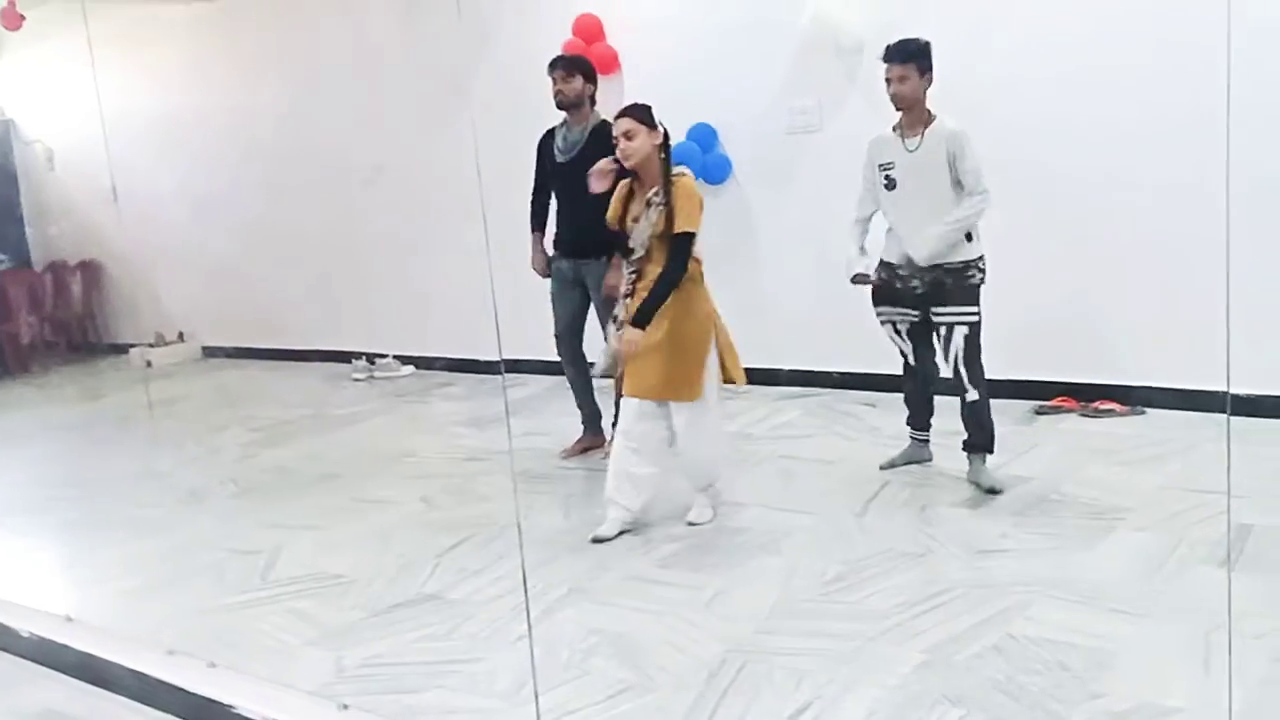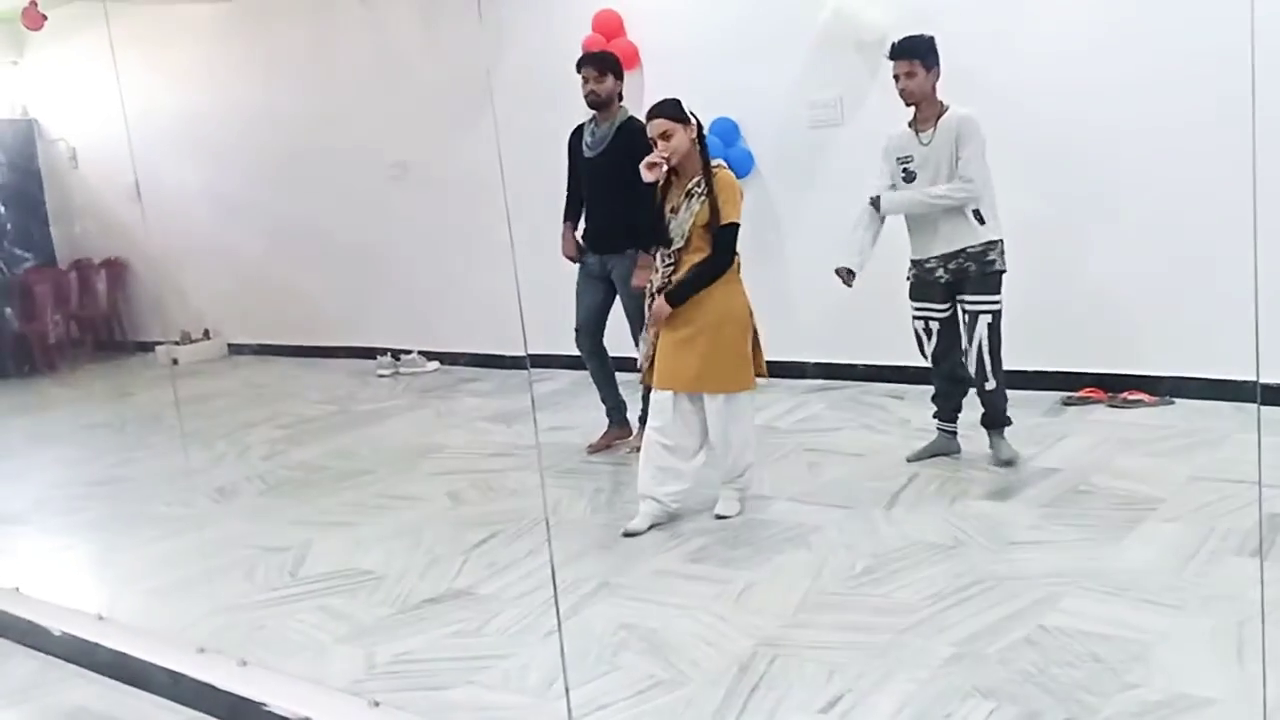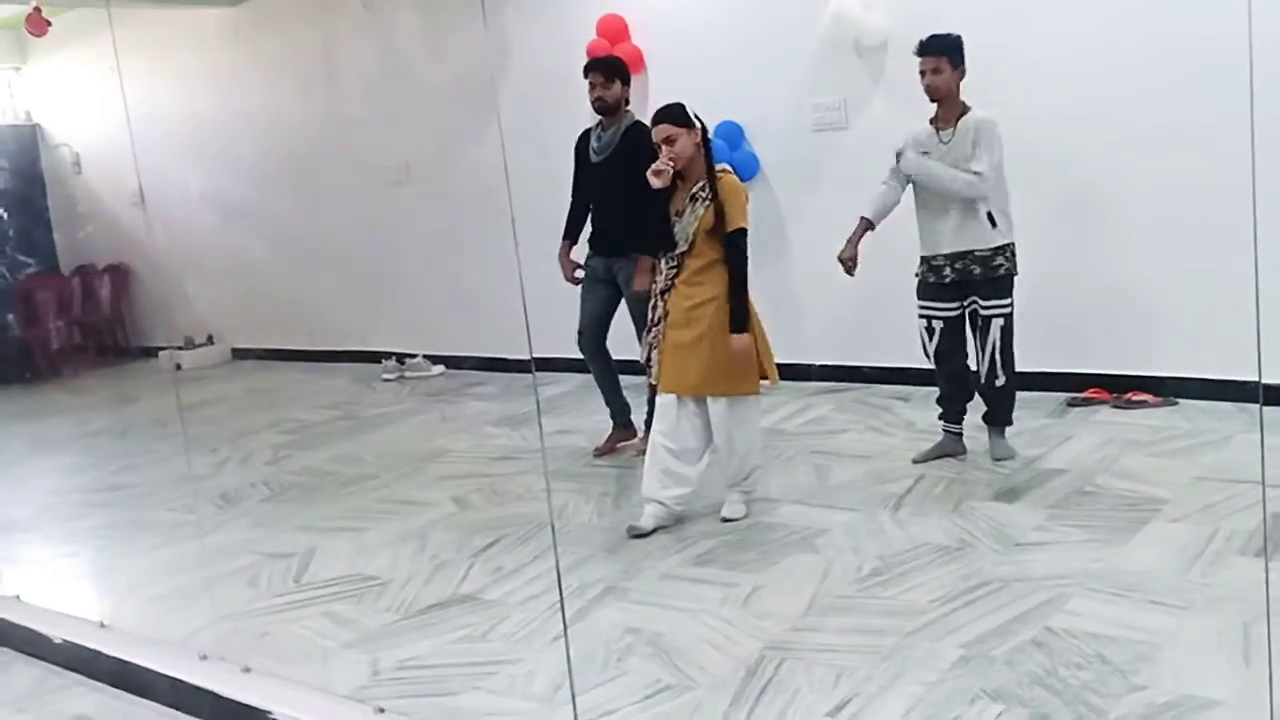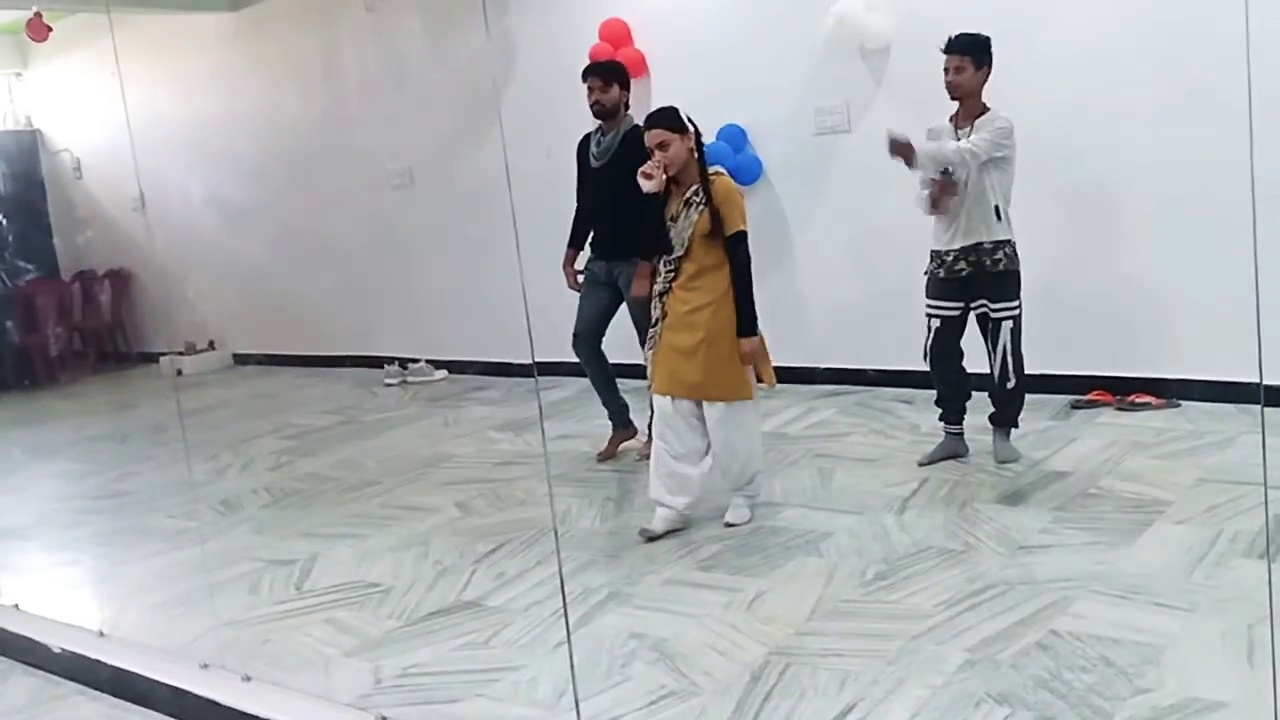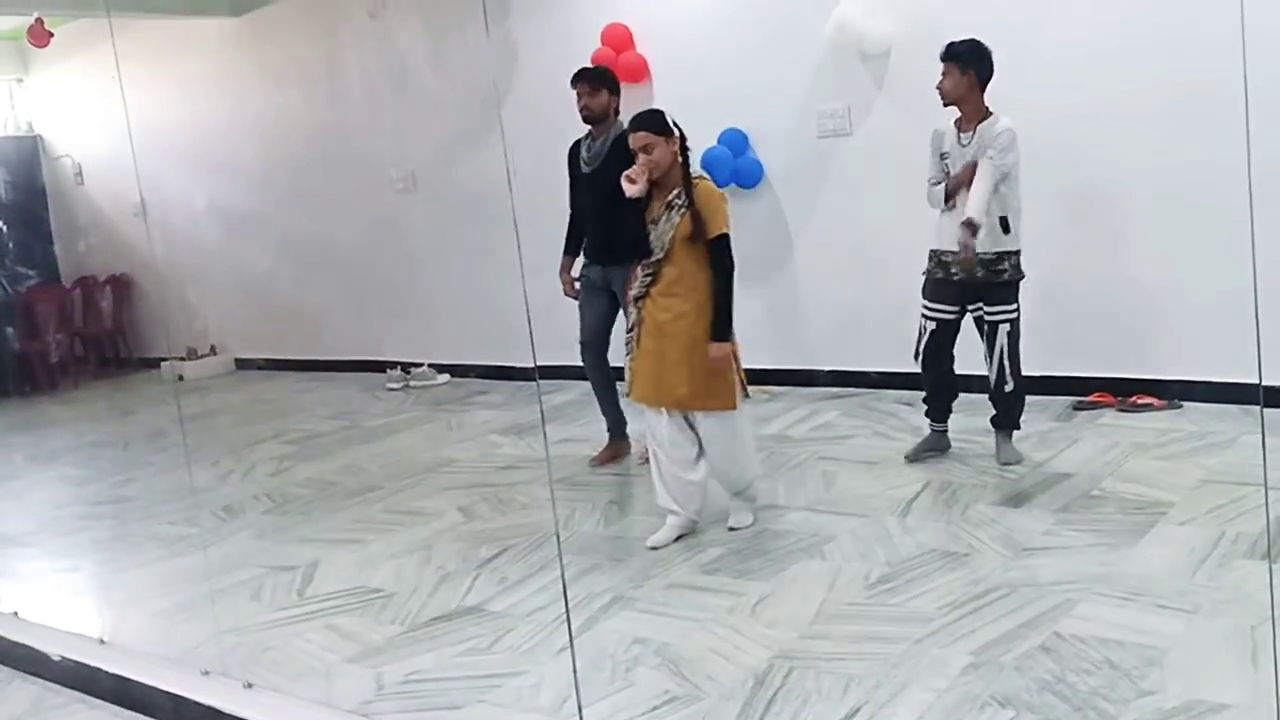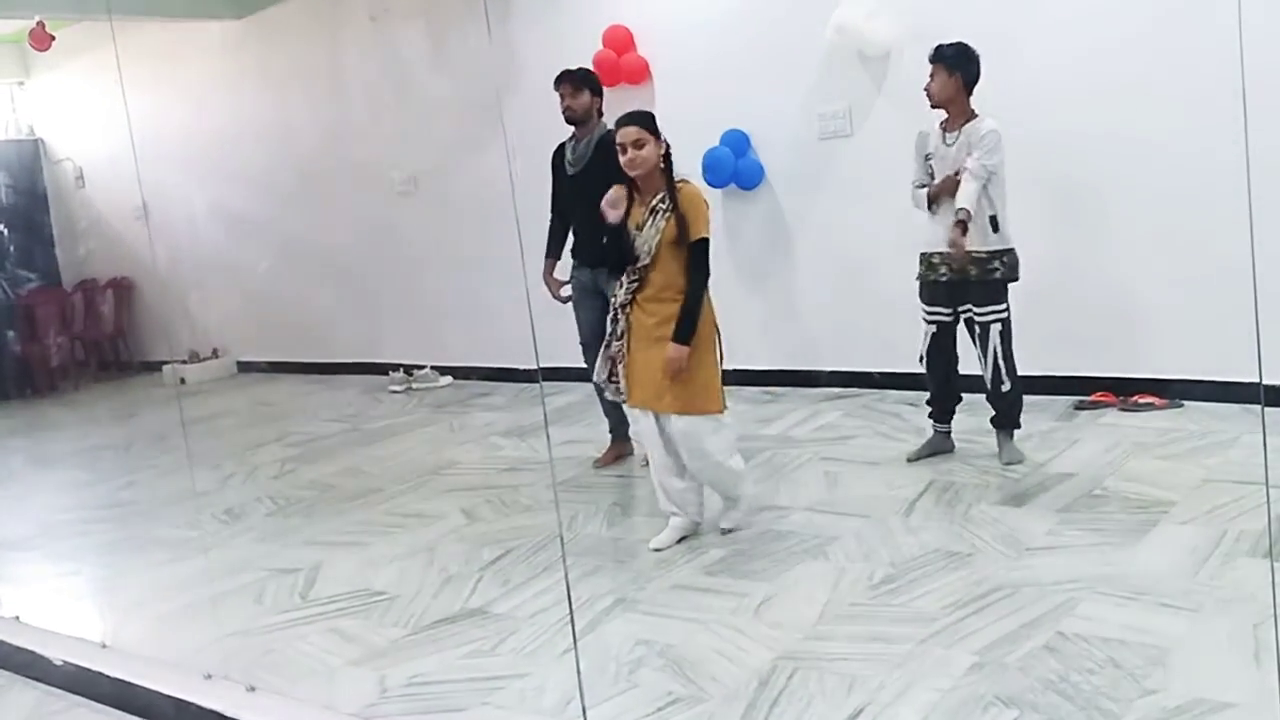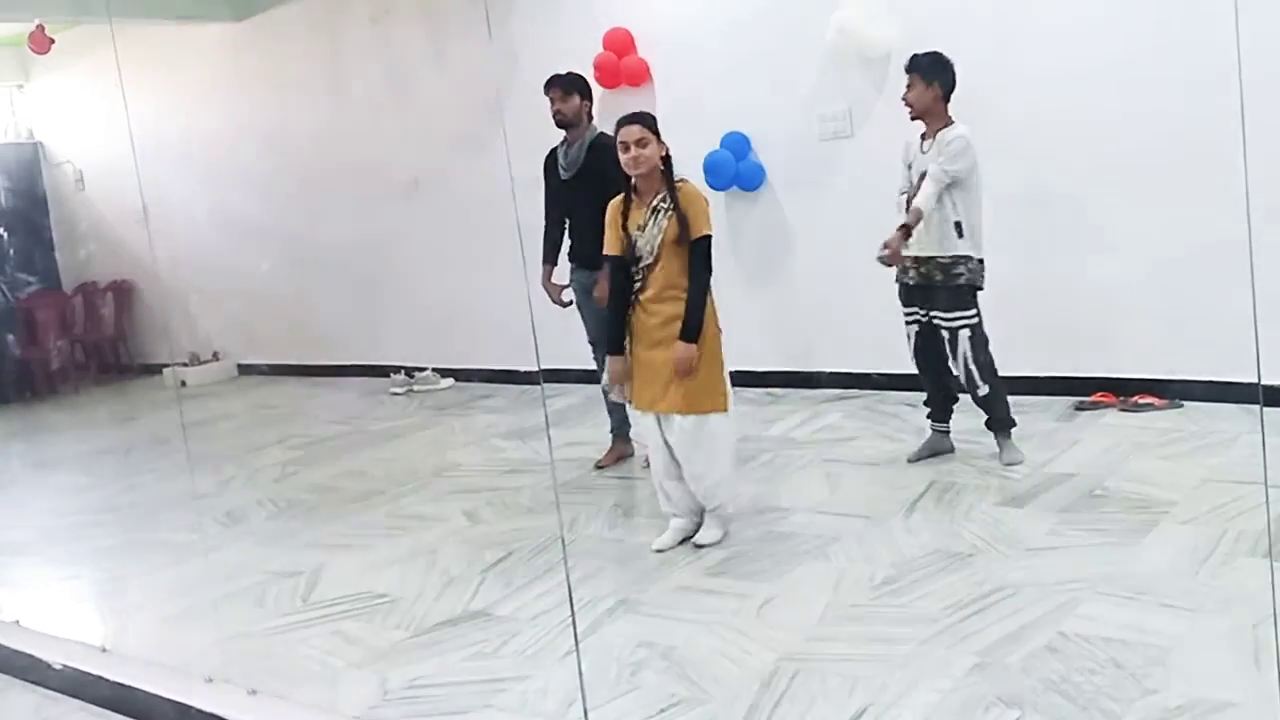
dt=0.3s
person 1, frame 1
left shoulder: (682, 189)
right shoulder: (625, 193)
left elbow: (676, 266)
left wrist: (640, 323)
right wrist: (598, 197)
left hip: (683, 315)
right hip: (639, 316)
left knee: (692, 413)
right knee: (636, 418)
left ankle: (704, 493)
right ankle: (623, 507)
person 1, frame 2
left shoulder: (720, 180)
right shoulder: (664, 185)
left elbow: (722, 256)
left wrist: (672, 298)
right wrist: (646, 187)
left hip: (716, 309)
right hip: (673, 311)
left knee: (725, 404)
right knee: (668, 410)
left ankle: (733, 486)
right ankle: (658, 499)
person 1, frame 3
left shoulder: (725, 185)
right shoulder: (670, 188)
left elbow: (737, 259)
left wrist: (741, 325)
right wrist: (655, 193)
left hip: (721, 312)
right hip: (678, 314)
left knee: (730, 408)
right knee: (673, 413)
left ankle: (740, 490)
right ankle: (663, 502)
person 1, frame 4
left shoulder: (720, 189)
right shoulder: (665, 192)
left elbow: (741, 261)
left wrist: (748, 328)
right wrist: (649, 197)
left hip: (717, 317)
right hip: (675, 318)
left knee: (727, 413)
right knee: (671, 414)
left ankle: (743, 494)
right ankle: (671, 505)
person 1, frame 5
left shoulder: (702, 194)
right shoulder: (644, 196)
left elbow: (723, 266)
left wrist: (720, 333)
right wrist: (632, 201)
left hip: (698, 322)
right hip: (654, 325)
left knee: (717, 420)
right knee: (663, 425)
left ankle: (743, 495)
right ankle: (681, 512)
person 1, frame 6
left shoulder: (686, 197)
right shoulder: (623, 202)
left elbow: (699, 271)
left wrist: (683, 336)
right wrist: (613, 224)
left hip: (684, 325)
right hip: (641, 329)
left knee: (692, 425)
right knee: (654, 428)
left ankle: (731, 491)
right ankle: (682, 513)
person 1, frame 7
left shoulder: (687, 196)
right shoulder: (618, 209)
left elbow: (701, 270)
right elbow: (617, 279)
left wrist: (690, 335)
right wrist: (615, 347)
left hip: (687, 327)
right hip: (644, 331)
left knee: (694, 426)
right knee: (656, 428)
left ankle: (714, 512)
right ankle: (682, 514)
person 2, frame 1
left shoulder: (951, 137)
right shoulder: (879, 147)
left elbow: (978, 200)
right elbow: (865, 209)
left wrist: (928, 244)
right wrist: (857, 259)
left hip: (954, 269)
right hip: (898, 272)
left knee: (965, 366)
right knee: (915, 362)
left ankle: (978, 460)
right ankle: (918, 441)
person 2, frame 2
left shoulder: (963, 124)
right shoulder: (896, 144)
left elbow: (969, 189)
right elbow: (879, 205)
left wrist: (899, 200)
right wrist: (855, 260)
left hip: (976, 254)
right hip: (927, 263)
left knee: (982, 352)
right knee: (941, 354)
left ankle: (997, 432)
right ankle: (946, 433)
person 2, frame 3
left shoulder: (982, 127)
right shoulder: (918, 138)
left elbow: (977, 185)
right elbow: (892, 187)
left wrist: (916, 165)
right wrist: (857, 234)
left hip: (987, 256)
right hip: (937, 260)
left knee: (994, 350)
right knee: (943, 351)
left ankle: (998, 429)
right ankle: (952, 433)
person 2, frame 4
left shoulder: (999, 126)
right shoulder: (936, 134)
left elbow: (963, 154)
right elbow: (932, 172)
left wrist: (913, 152)
right wrist: (934, 189)
left hip: (992, 255)
right hip: (946, 258)
left knee: (1004, 350)
right knee: (940, 350)
left ankle: (1003, 432)
right ankle: (953, 434)
person 2, frame 5
left shoulder: (1001, 132)
right shoulder: (941, 136)
left elbow: (985, 186)
left wrist: (969, 233)
right wrist: (958, 181)
left hip: (993, 260)
right hip: (944, 258)
left knee: (1001, 351)
right knee: (932, 348)
left ankle: (1004, 434)
right ankle: (937, 430)
person 2, frame 6
left shoulder: (986, 133)
right shoulder: (926, 139)
left elbow: (973, 184)
left wrist: (961, 229)
right wrist: (941, 188)
left hip: (982, 259)
right hip: (935, 260)
left knee: (995, 351)
right knee: (936, 351)
left ankle: (1005, 434)
right ankle: (941, 431)
person 2, frame 7
left shoulder: (957, 139)
right shoulder: (912, 147)
left elbow: (930, 195)
left wrist: (901, 236)
right wrist: (914, 192)
left hip: (954, 265)
right hip: (916, 265)
left knee: (968, 352)
right knee: (926, 353)
left ankle: (1004, 434)
right ankle: (940, 431)
person 3, frame 1
left shoulder: (607, 137)
right shoulder: (549, 141)
right elbow: (540, 196)
left wrist: (618, 262)
right wrist: (537, 243)
left hip: (603, 259)
right hip: (565, 260)
right knee: (567, 344)
right ankle: (592, 428)
person 3, frame 2
left shoulder: (635, 134)
right shoulder: (578, 137)
left elbow: (651, 198)
left wrist: (646, 260)
right wrist: (568, 230)
left hip: (630, 254)
right hip: (593, 255)
left knee: (645, 340)
right knee: (586, 336)
left ankle: (649, 423)
right ankle: (618, 421)
person 3, frame 3
left shoulder: (642, 139)
right shoulder: (585, 141)
left elbow: (656, 206)
left wrist: (646, 265)
right wrist: (565, 250)
left hip: (635, 259)
right hip: (598, 259)
right knee: (589, 339)
left ankle: (655, 426)
right ankle: (622, 423)
person 3, frame 4
left shoulder: (640, 143)
right shoulder: (586, 146)
left elbow: (654, 211)
left wrist: (645, 270)
right wrist: (570, 257)
left hip: (636, 263)
right hip: (599, 263)
right knee: (584, 341)
right ankle: (621, 422)
person 3, frame 5
left shoulder: (630, 147)
right shoulder: (577, 152)
left elbow: (646, 214)
right wrist: (566, 265)
left hip: (630, 266)
right hip: (594, 269)
right knee: (591, 351)
right ankle: (617, 435)
person 3, frame 6
left shoulder: (615, 148)
right shoulder: (561, 155)
left wrist: (627, 269)
right wrist: (549, 269)
left hip: (619, 268)
right hip: (583, 271)
right knee: (593, 353)
right ankle: (619, 437)
person 3, frame 7
left shoulder: (606, 150)
right shoulder: (553, 160)
left wrist: (609, 272)
right wrist: (547, 274)
right hip: (582, 271)
right knee: (602, 353)
right ankle: (620, 438)
